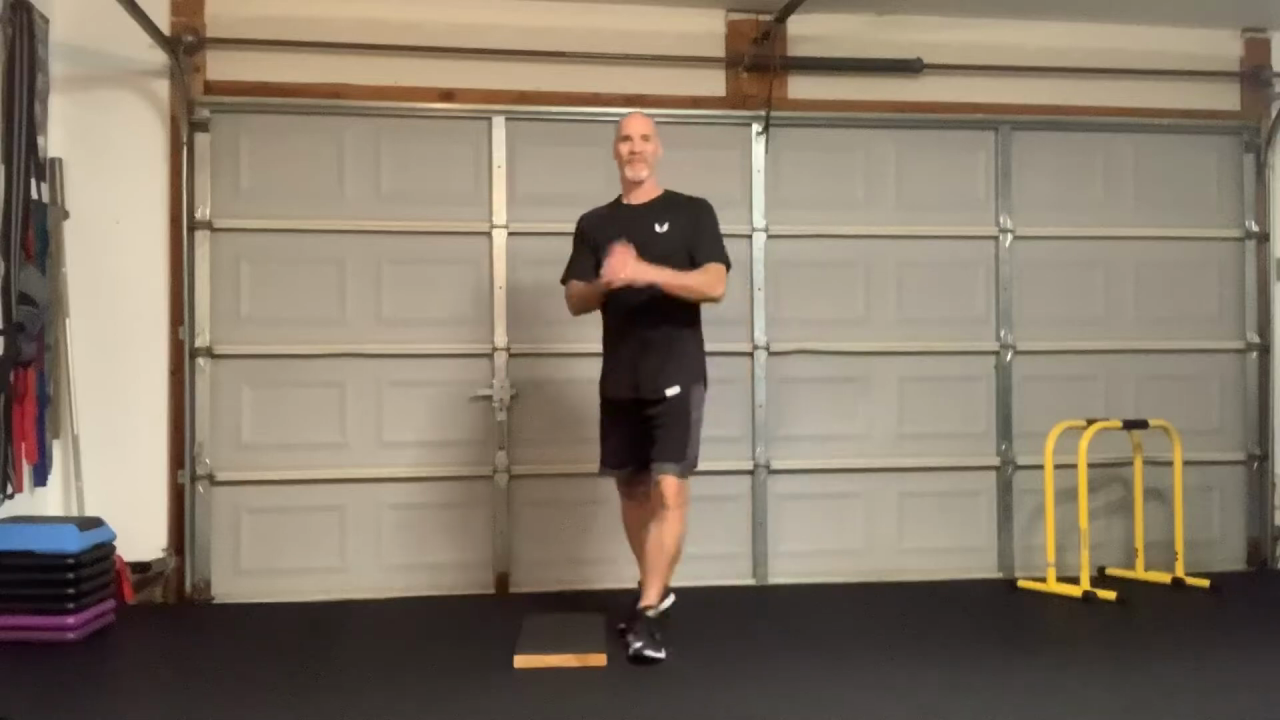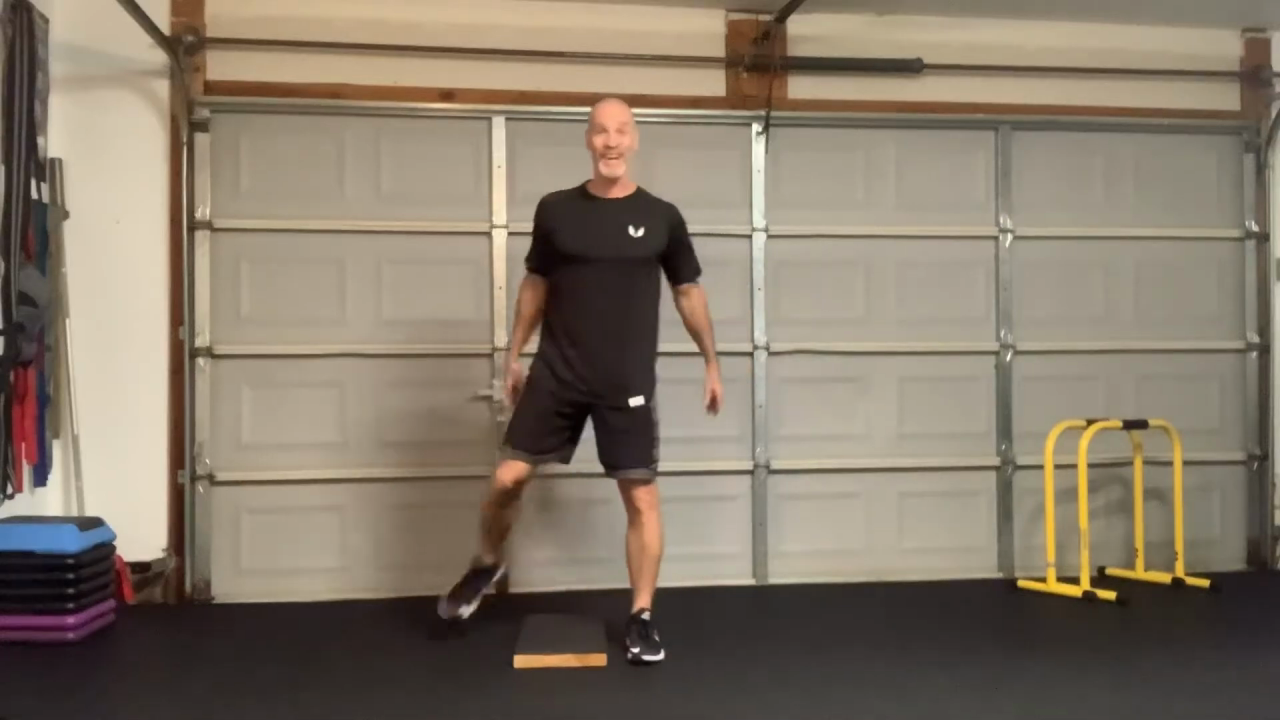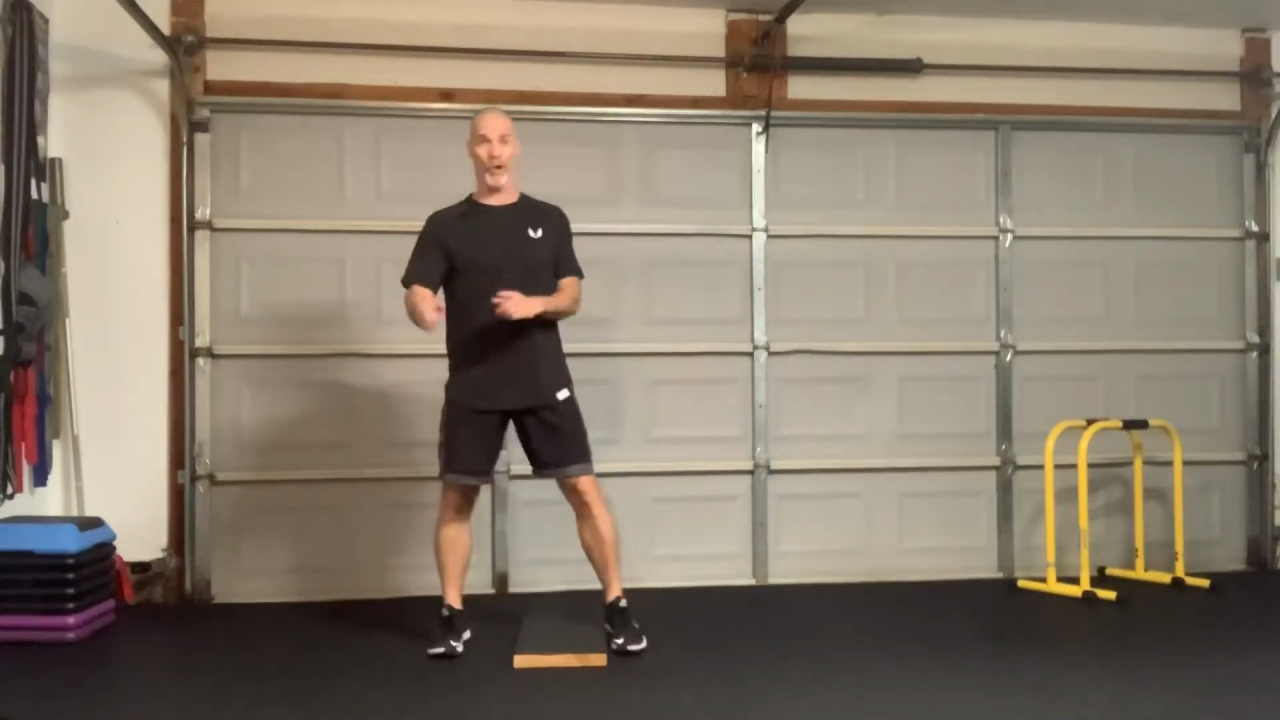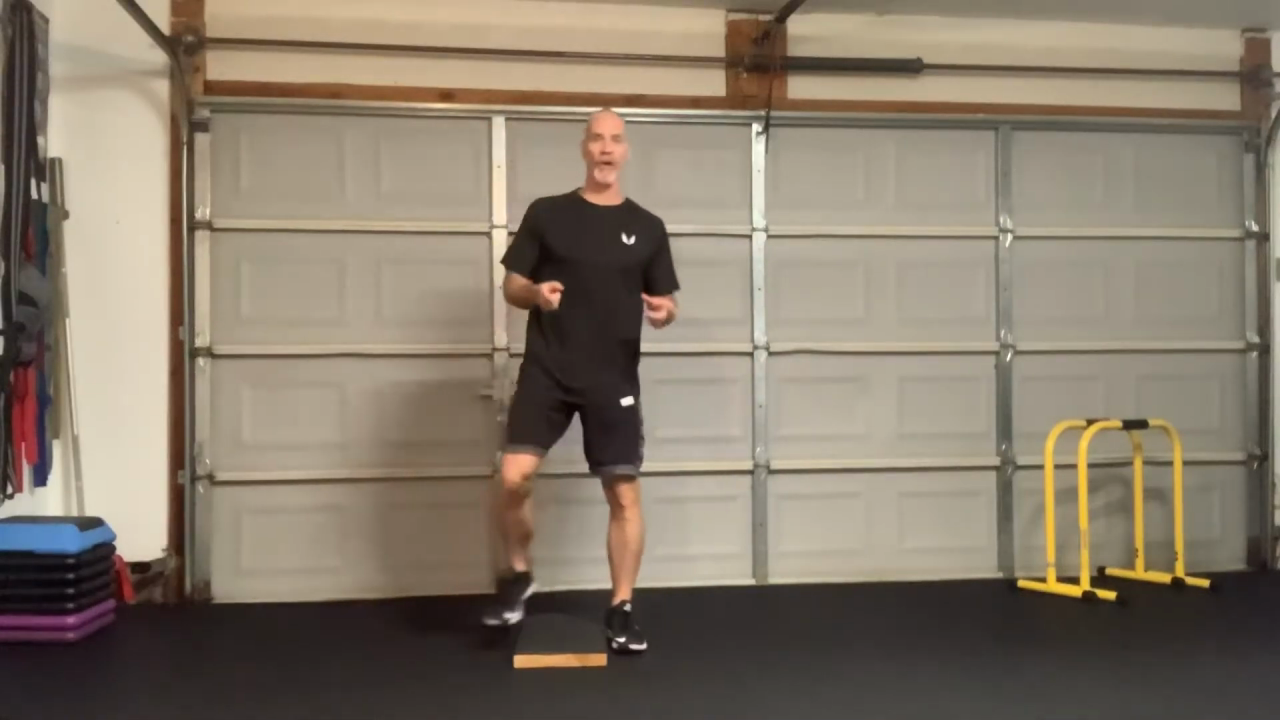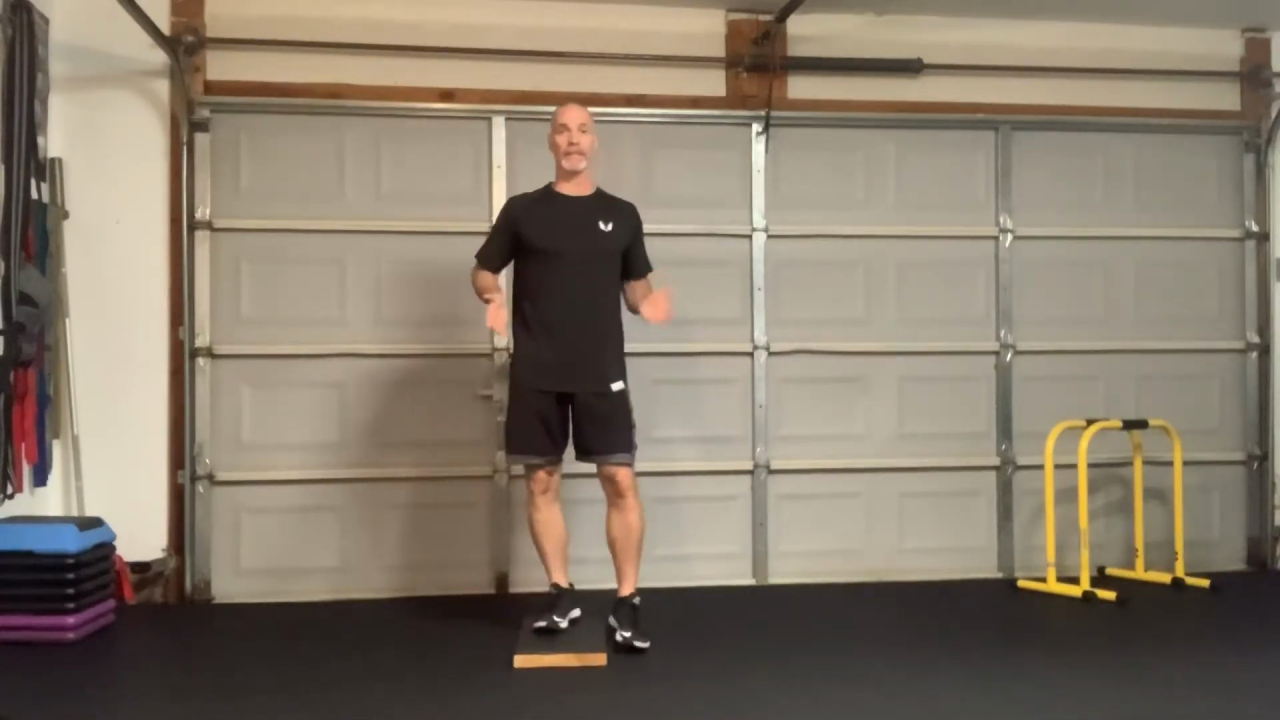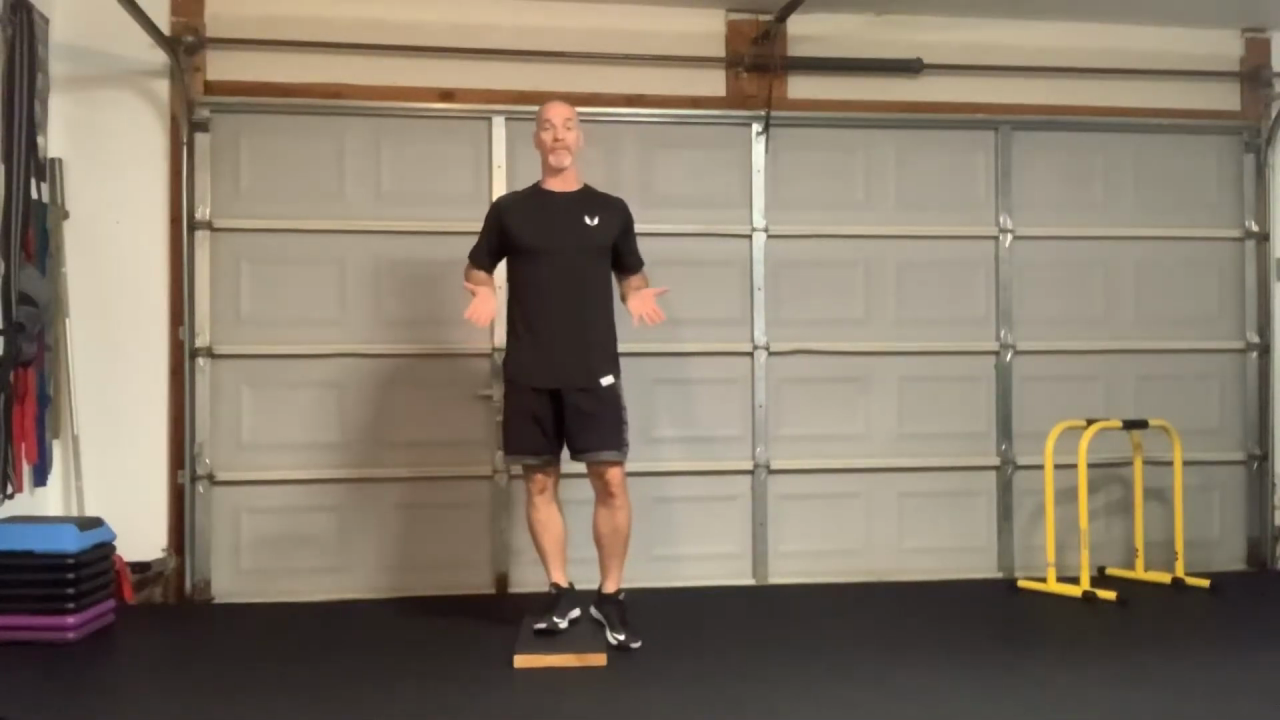
dt=0.7s
person 1, frame 1
left shoulder: (693, 212)
right shoulder: (594, 223)
left elbow: (714, 285)
right elbow: (576, 300)
left wrist: (648, 272)
right wrist: (608, 282)
left hip: (677, 376)
right hip: (620, 380)
left knee: (670, 490)
right knee: (632, 487)
left ankle: (647, 614)
right ankle: (653, 589)
person 1, frame 2
left shoulder: (661, 218)
right shoulder: (555, 210)
left elbow: (689, 294)
right elbow: (536, 287)
left wrist: (711, 366)
right wrist: (515, 358)
left hip: (626, 384)
right hip: (555, 376)
left knee: (640, 498)
right knee: (508, 478)
left ankle: (640, 617)
right ankle: (487, 565)
person 1, frame 3
left shoulder: (549, 218)
right shoulder: (445, 225)
left elbow: (571, 296)
right elbow: (419, 294)
left wrist: (534, 304)
right wrist: (424, 308)
left hip: (544, 381)
right hip: (472, 387)
left knee: (584, 491)
right knee: (457, 498)
left ankle: (616, 606)
right ankle: (453, 614)
person 1, frame 4
left shoulder: (648, 228)
right shoulder: (545, 213)
left elbow: (662, 302)
right elbow: (511, 286)
left wrist: (664, 312)
right wrist: (535, 295)
left hip: (614, 380)
right hip: (545, 374)
left knee: (623, 494)
right knee: (515, 478)
left ankle: (621, 609)
right ankle: (516, 575)
person 1, frame 5
left shoulder: (622, 214)
right shoulder: (522, 210)
left elbow: (635, 284)
right elbow: (483, 271)
left wrist: (649, 303)
right wrist: (492, 297)
left hip: (602, 371)
right hip: (536, 372)
left knee: (621, 482)
right knee: (542, 482)
left ankle: (626, 602)
right ankle: (561, 592)
person 1, frame 6
left shoulder: (611, 210)
right shoulder: (509, 209)
left elbow: (632, 274)
right elbow: (478, 268)
left wrist: (638, 295)
right wrist: (483, 292)
left hip: (594, 368)
right hip: (529, 371)
left knee: (611, 481)
right knee: (539, 482)
left ankle: (610, 596)
right ankle: (561, 592)
